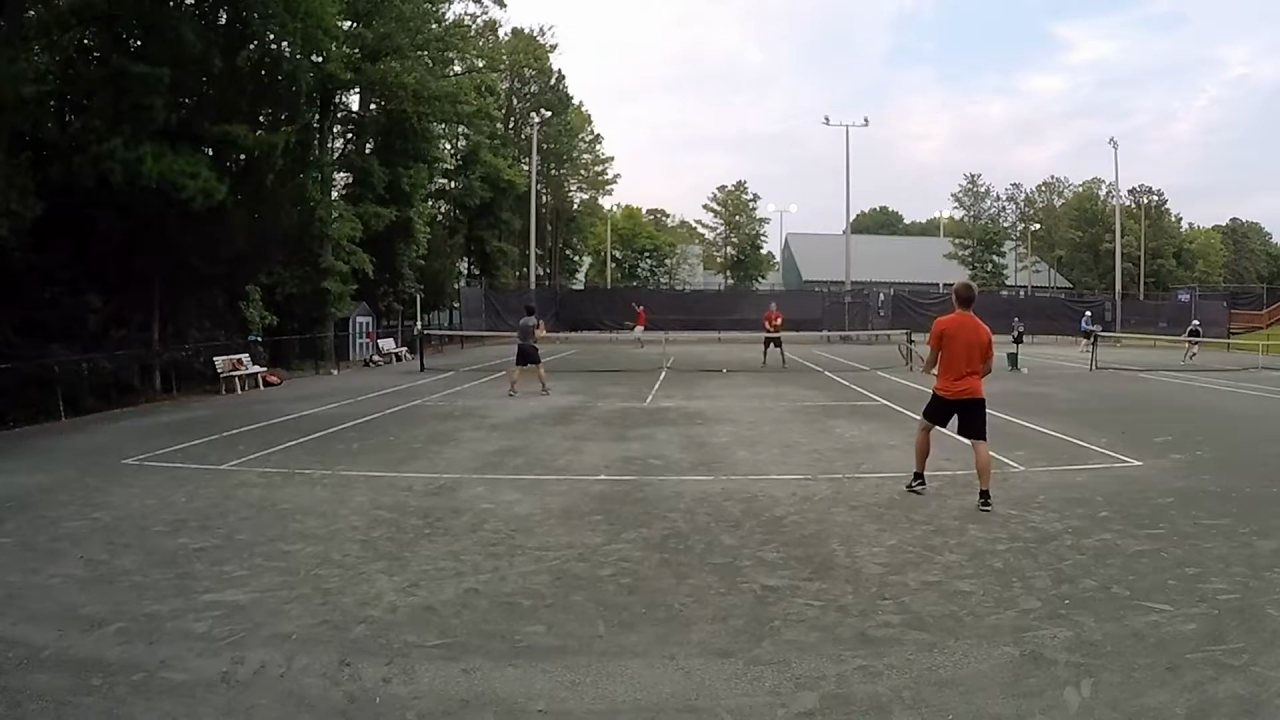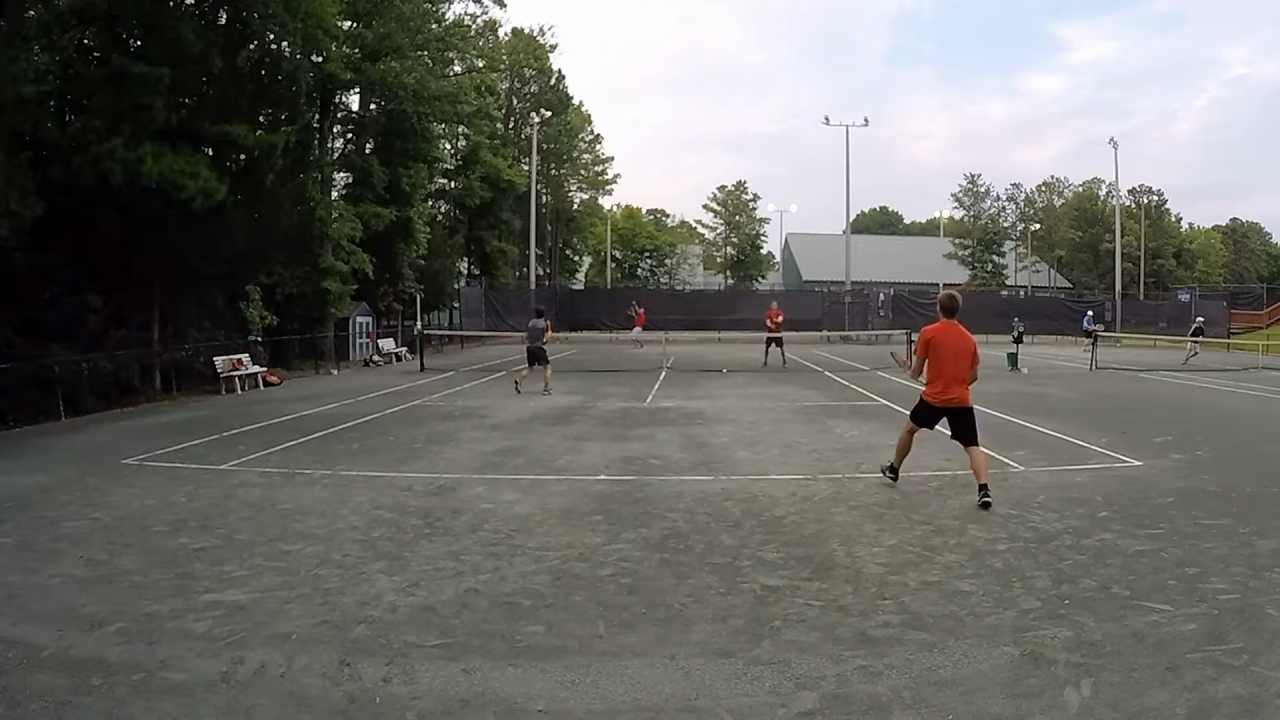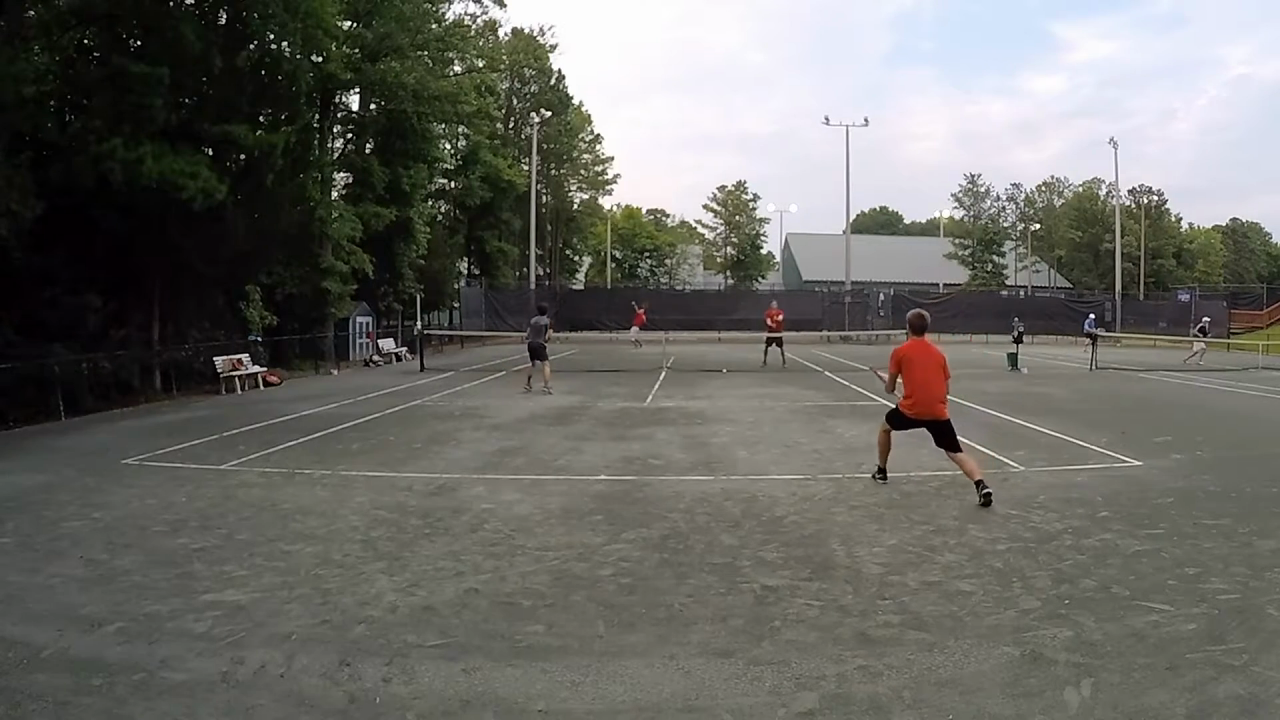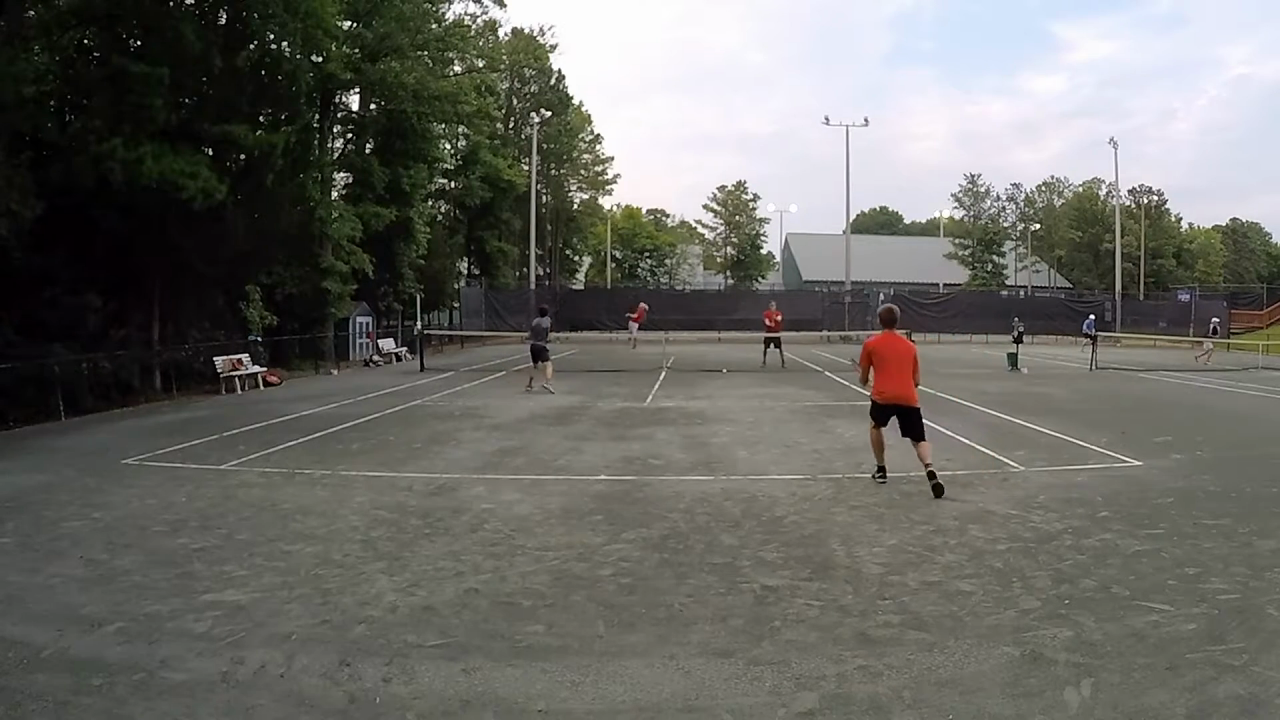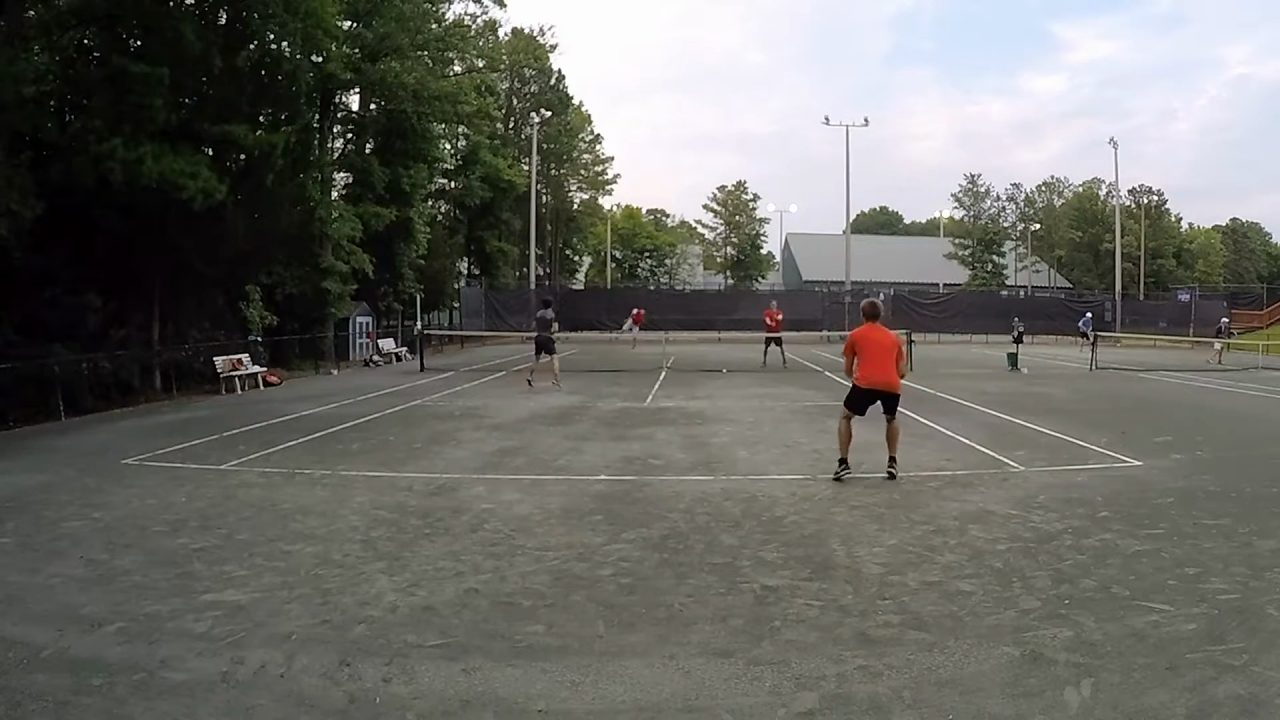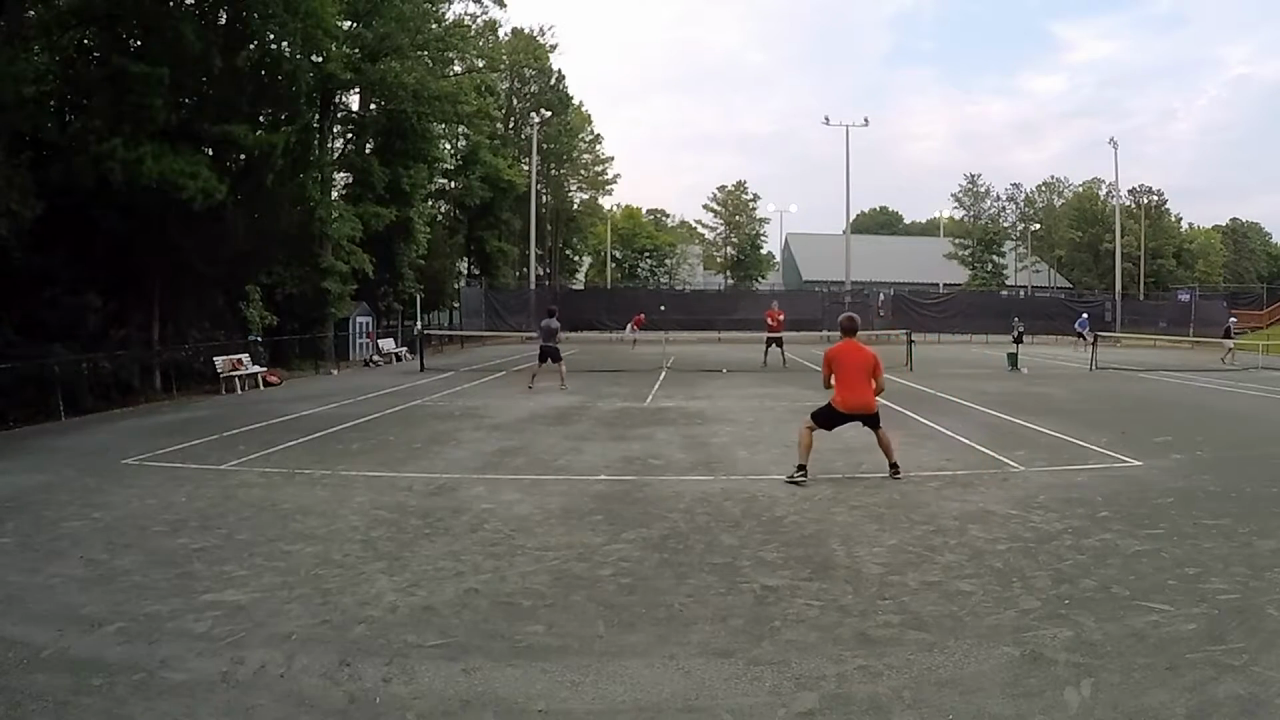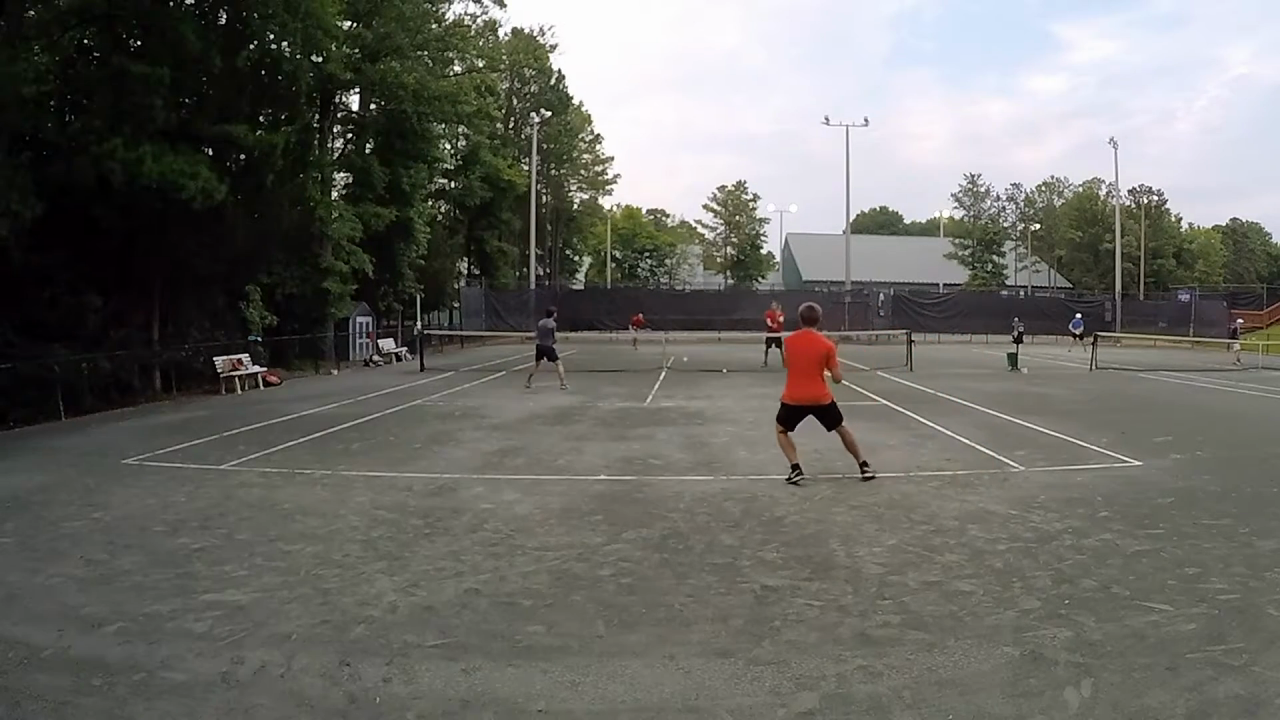
dt=0.2s
person 1, frame 1
left shoulder: (942, 324)
right shoulder: (984, 330)
left elbow: (931, 361)
right elbow: (988, 368)
left wrist: (927, 368)
left hip: (946, 392)
right hip: (974, 394)
left knee: (924, 428)
right knee: (980, 443)
left ankle: (918, 478)
right ankle: (985, 495)
person 1, frame 2
left shoulder: (928, 333)
right shoulder: (969, 338)
left elbow: (917, 370)
right elbow: (973, 376)
left wrist: (913, 371)
left hip: (933, 399)
right hip: (962, 401)
left knee: (909, 429)
right knee: (972, 446)
left ankle: (893, 470)
right ankle: (984, 489)
person 1, frame 3
left shoulder: (900, 352)
right shoulder: (938, 354)
left elbow: (890, 388)
right elbow: (945, 390)
left wrist: (888, 381)
left hip: (911, 410)
right hip: (938, 413)
left knee: (885, 427)
right knee: (957, 453)
left ankle: (881, 471)
right ankle: (981, 485)
person 1, frame 4
left shoulder: (870, 345)
right shoulder: (910, 347)
left elbow: (863, 381)
left wrist: (866, 382)
left hip: (883, 398)
right hip: (909, 399)
left knee: (875, 426)
right knee: (919, 442)
left ankle: (880, 470)
right ankle: (930, 471)
person 1, frame 5
left shoulder: (856, 336)
right shoulder: (894, 338)
left elbow: (848, 371)
right elbow: (902, 372)
left wrist: (852, 376)
left hip: (866, 385)
right hip: (892, 386)
left knee: (845, 418)
right knee: (891, 420)
left ankle: (843, 464)
right ankle: (892, 463)
person 1, frame 6
left shoulder: (831, 352)
right shoulder: (871, 354)
left elbow: (826, 384)
right elbow: (881, 387)
left hip: (841, 406)
right hip: (868, 406)
left knee: (807, 427)
right knee: (878, 430)
left ankle: (801, 469)
right ankle: (894, 467)
person 1, frame 7
left shoulder: (789, 341)
right shoulder: (827, 345)
right elbow: (837, 378)
right wrist: (834, 368)
left hip: (793, 399)
right hip: (821, 399)
left knee: (781, 430)
right knee: (842, 430)
left ankle: (796, 469)
right ankle: (864, 466)
